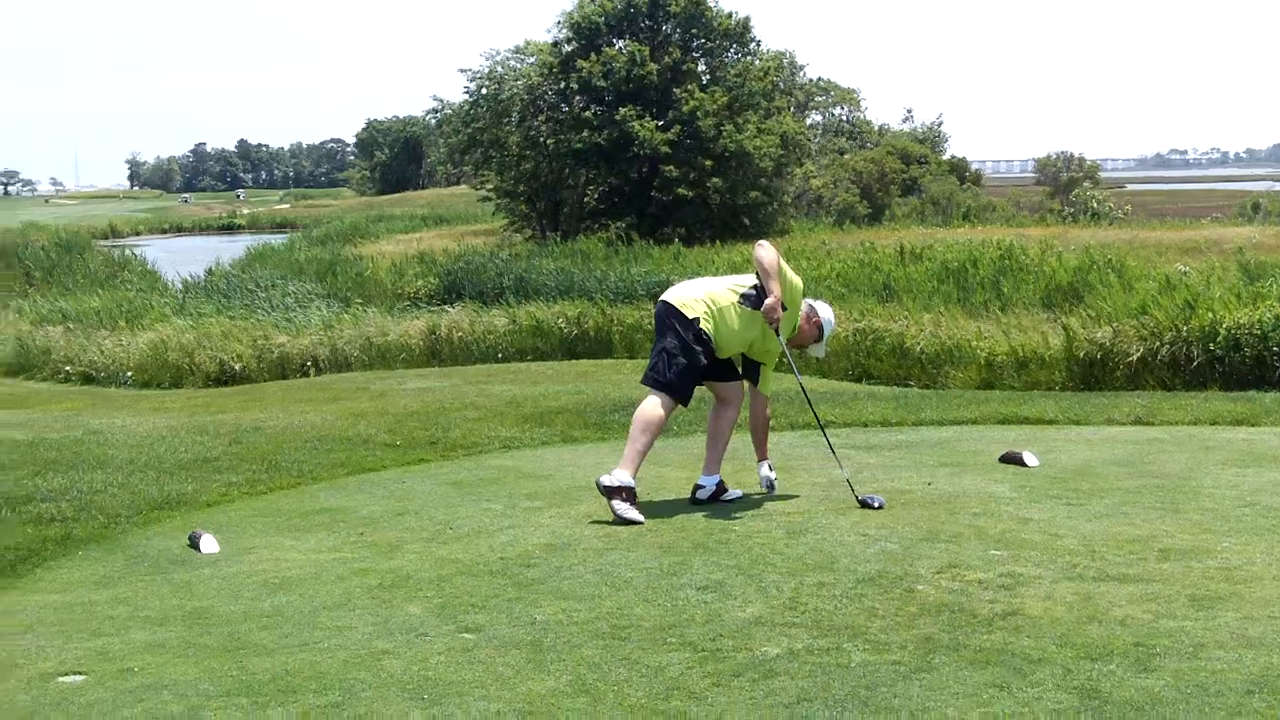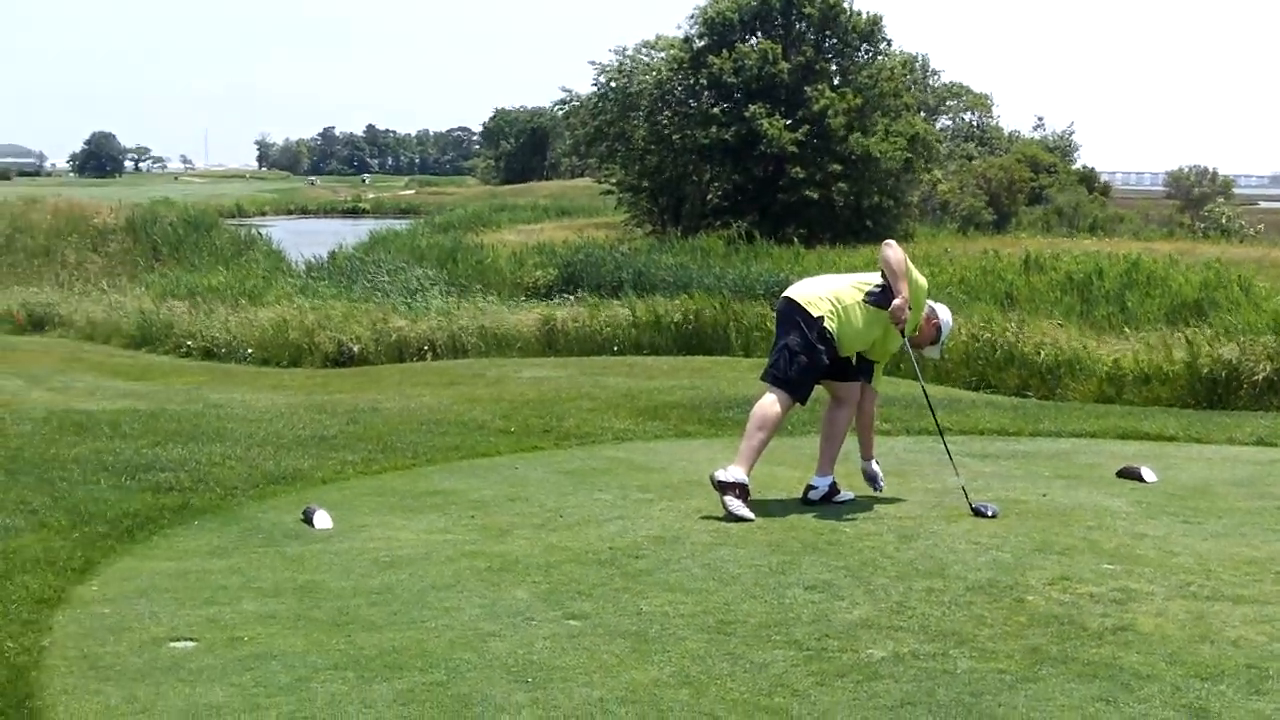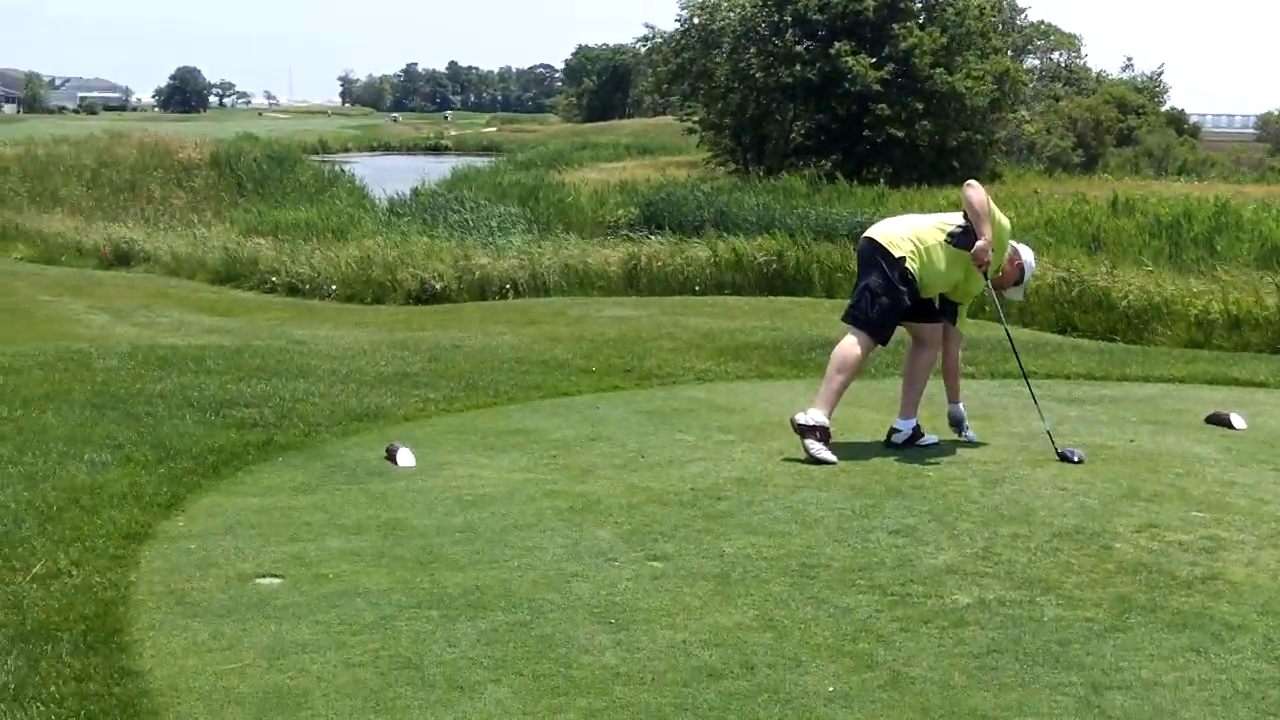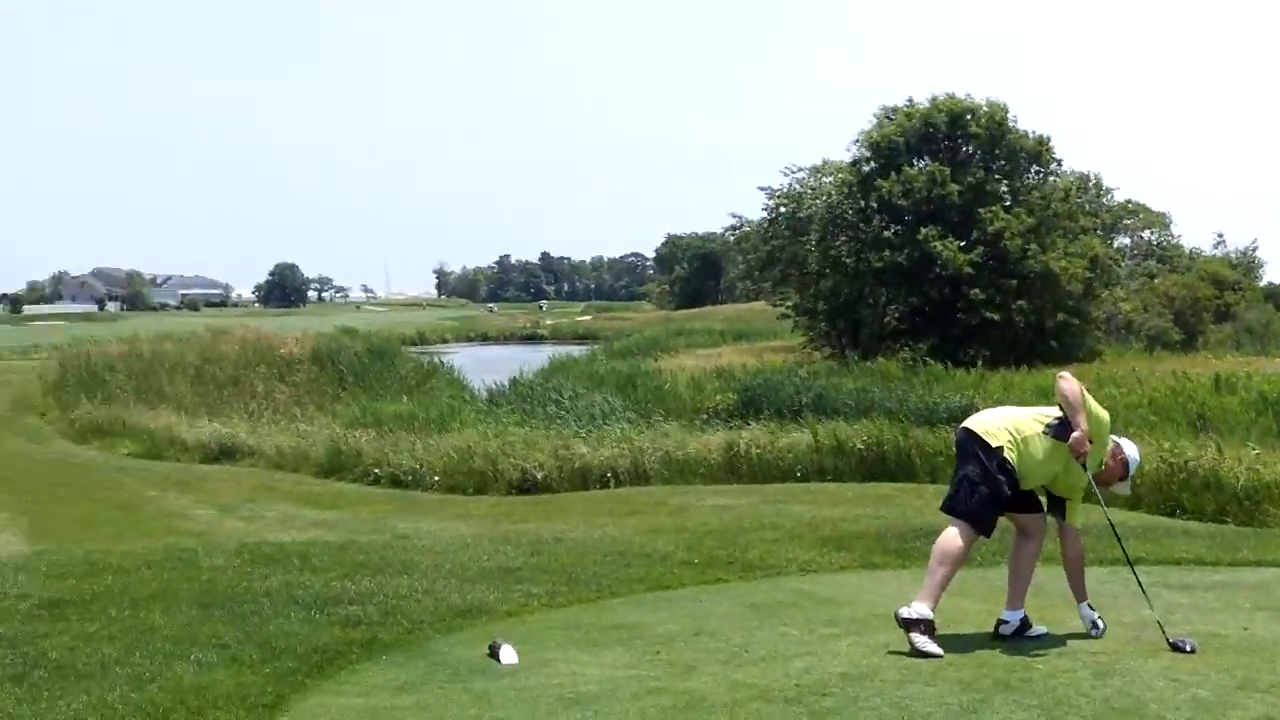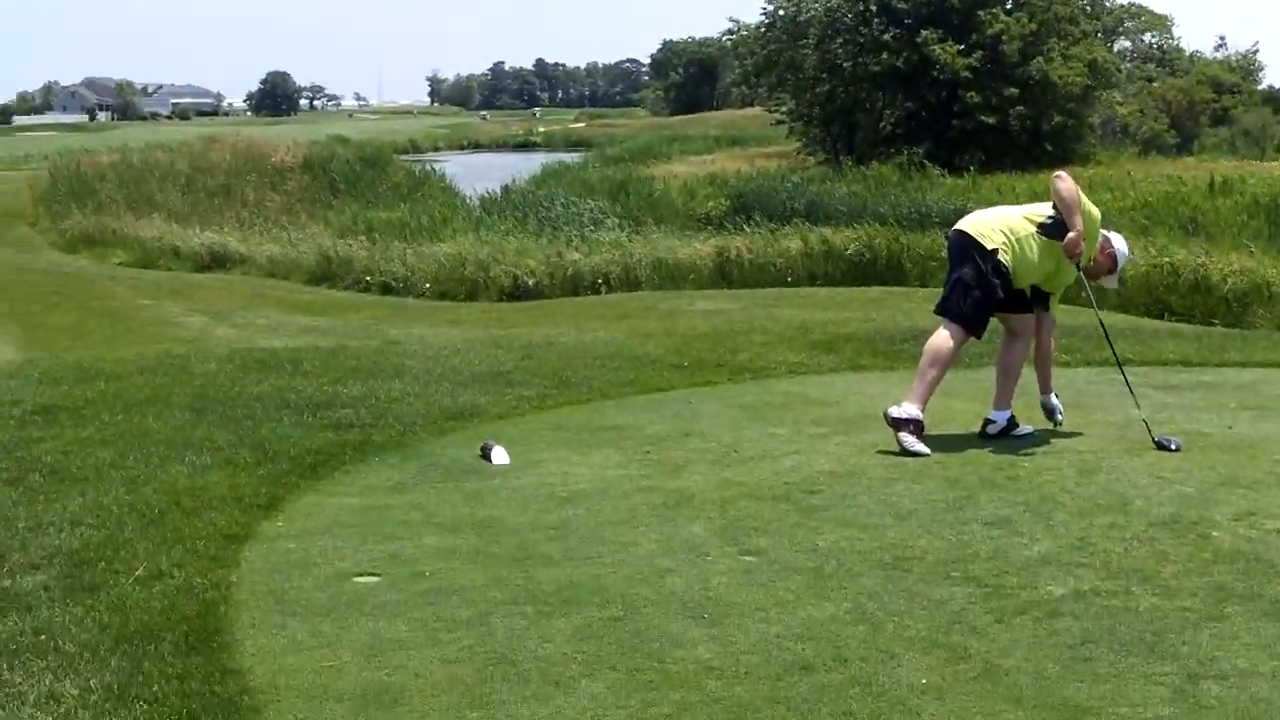
dt=0.5s
person 1, frame 1
left shoulder: (768, 347)
right shoulder: (793, 293)
left elbow: (760, 406)
right elbow: (762, 247)
left wrist: (763, 462)
right wrist: (774, 297)
right hip: (687, 310)
left knee: (732, 394)
right knee: (664, 397)
left ankle: (708, 483)
right ankle: (620, 482)
person 1, frame 2
left shoulder: (883, 344)
right shoulder: (917, 290)
left elbow: (865, 403)
right elbow: (889, 247)
left wrist: (868, 461)
right wrist: (902, 297)
right hip: (810, 308)
left knee: (848, 394)
right knee: (783, 394)
left ankle: (820, 485)
right ankle: (734, 479)
person 1, frame 3
left shoulder: (967, 285)
right shoulder: (1000, 232)
left elbow: (951, 347)
right elbow: (971, 187)
left wrist: (955, 405)
right wrist: (985, 239)
right hip: (891, 248)
left knee: (931, 336)
right knee: (864, 336)
left ankle: (905, 427)
right ankle: (814, 421)
person 1, frame 4
left shoulder: (1073, 481)
right shoulder: (1100, 424)
left elbow: (1071, 545)
right elbow: (1064, 379)
left wrist: (1084, 606)
right wrist: (1081, 431)
right hip: (990, 439)
left knee: (1034, 526)
right knee: (966, 527)
left ankle: (1011, 619)
right ankle: (918, 615)
person 1, frame 5
left shoulder: (1058, 274)
right shoulder: (1091, 221)
left elbow: (1043, 336)
right elbow: (1060, 179)
left wrist: (1047, 395)
right wrist: (1076, 231)
right hip: (983, 240)
left knee: (1023, 327)
right knee: (957, 329)
left ankle: (999, 418)
right ankle: (908, 415)
